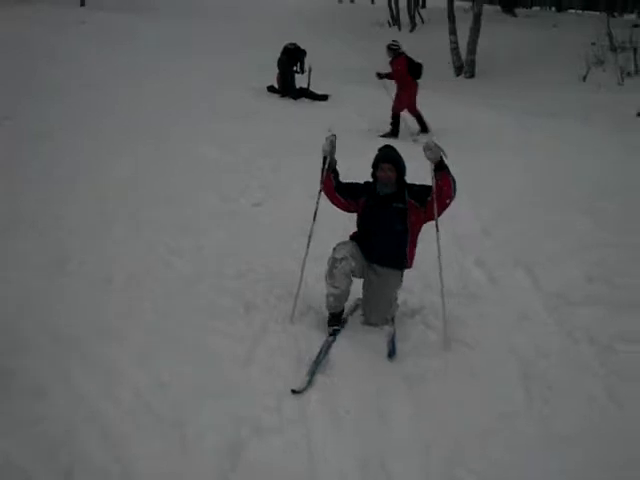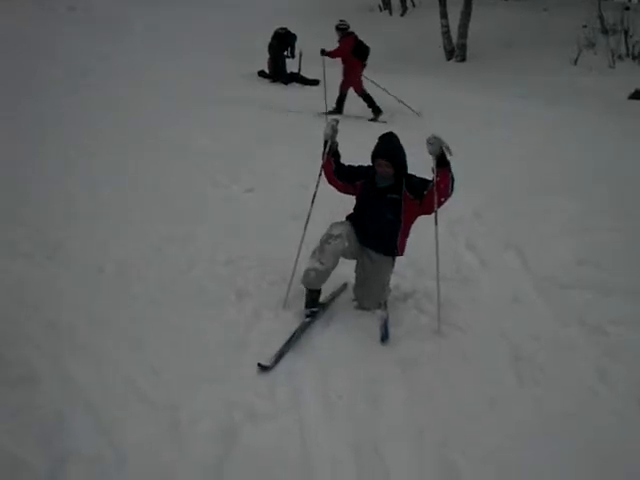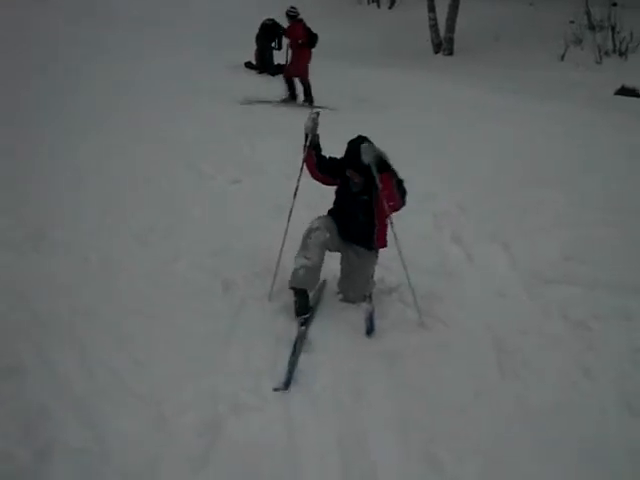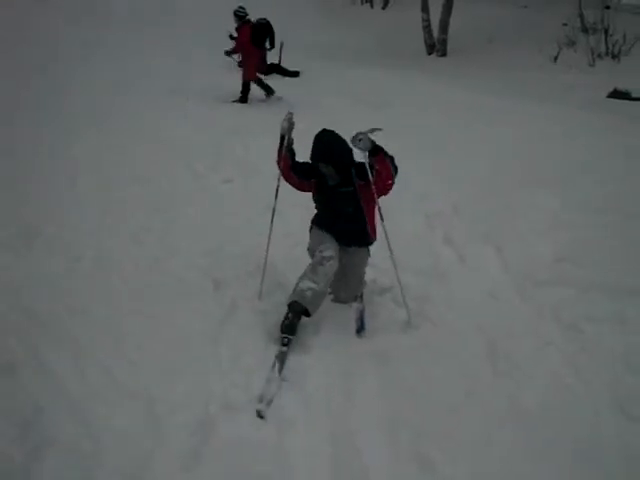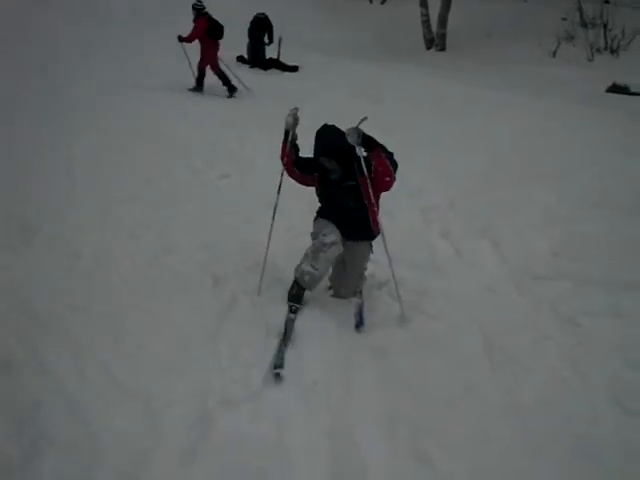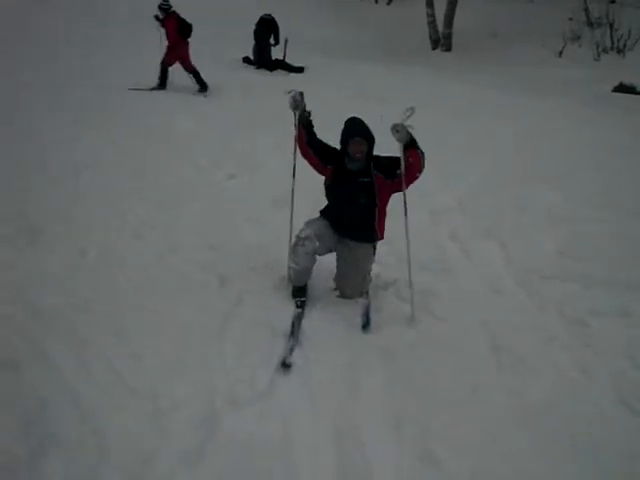
dt=0.5s
person 1, frame 1
left shoulder: (413, 197)
right shoulder: (365, 192)
left elbow: (444, 196)
right elbow: (336, 193)
left wrist: (438, 165)
right wrist: (330, 165)
left hip: (389, 268)
right hip: (361, 255)
left knee: (376, 319)
right knee: (342, 257)
left ankle: (382, 308)
right ankle: (335, 310)
person 1, frame 2
left shoulder: (410, 188)
right shoulder: (365, 177)
left elbow: (440, 193)
right elbow: (337, 175)
left wrist: (440, 161)
right wrist: (330, 147)
left hip: (381, 253)
right hip: (354, 236)
left knee: (368, 304)
right knee: (336, 236)
left ankle: (375, 291)
right ankle: (312, 288)
person 1, frame 3
left shoulder: (381, 181)
right shoulder: (342, 171)
left elbow: (395, 200)
right elbow: (319, 167)
left wrist: (379, 165)
right wrist: (311, 139)
left hip: (363, 244)
right hip: (337, 228)
left knee: (352, 296)
right knee: (318, 231)
left ankle: (359, 287)
right ankle: (301, 290)
person 1, frame 4
left shoulder: (361, 175)
right shoulder: (316, 174)
left elbow: (388, 178)
right elbow: (290, 171)
left wrist: (373, 150)
right wrist: (286, 140)
left hip: (355, 242)
right hip: (324, 233)
left knee: (345, 297)
right knee: (327, 259)
left ankle: (350, 288)
right ankle: (297, 308)
person 1, frame 5
left shoulder: (364, 170)
right shoulder: (320, 170)
left elbow: (388, 173)
right elbow: (293, 166)
left wrist: (367, 143)
right wrist: (290, 134)
left hip: (358, 238)
right hip: (329, 224)
left knee: (344, 292)
right knee: (328, 243)
left ankle: (350, 283)
right ankle: (301, 283)
person 1, frame 6
left shoulder: (382, 169)
right shoulder: (335, 162)
left elbow: (413, 168)
right elbow: (310, 146)
left wrist: (407, 143)
right wrist: (302, 117)
left hip: (361, 239)
right hip: (331, 226)
left knee: (350, 292)
right knee: (305, 240)
left ankle: (358, 276)
right ankle: (298, 283)
